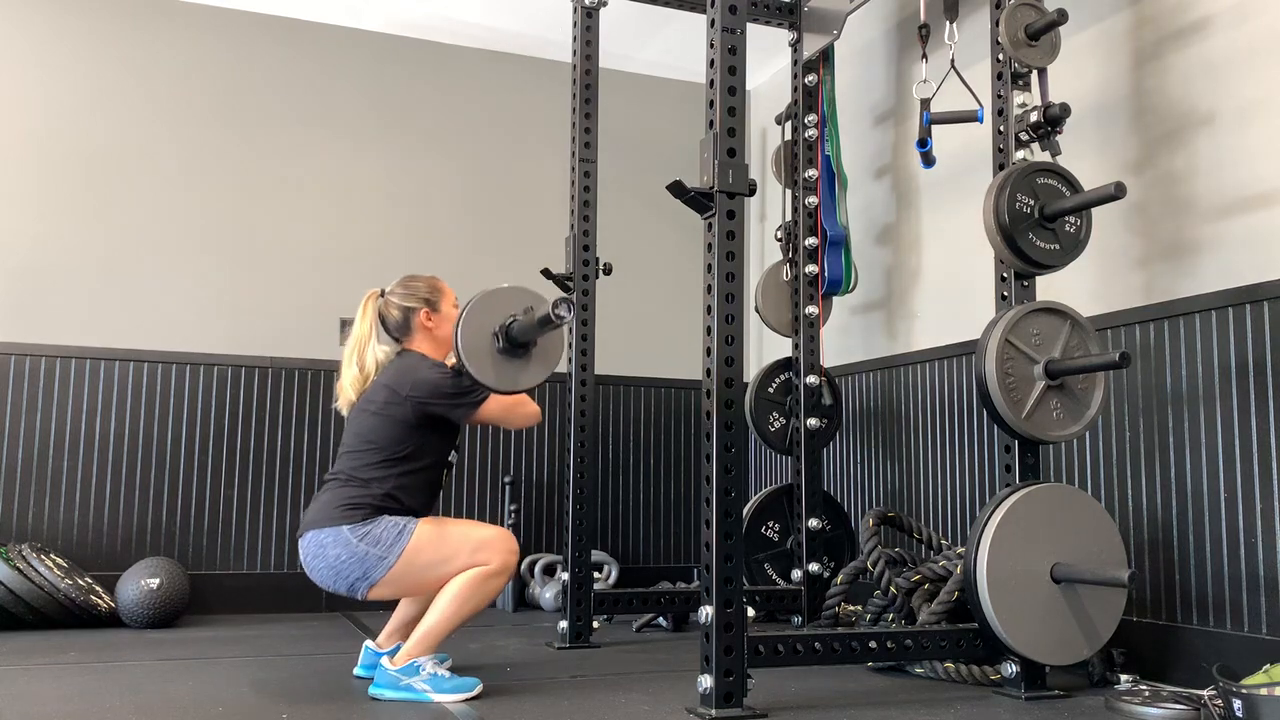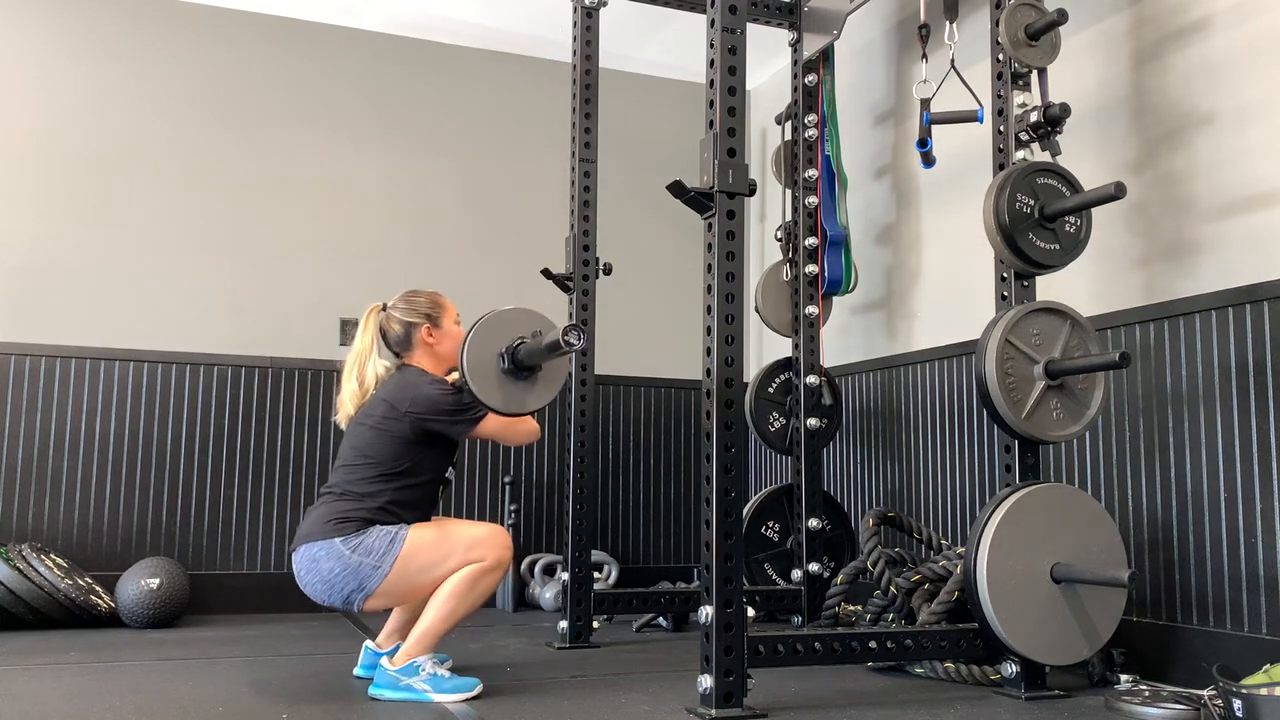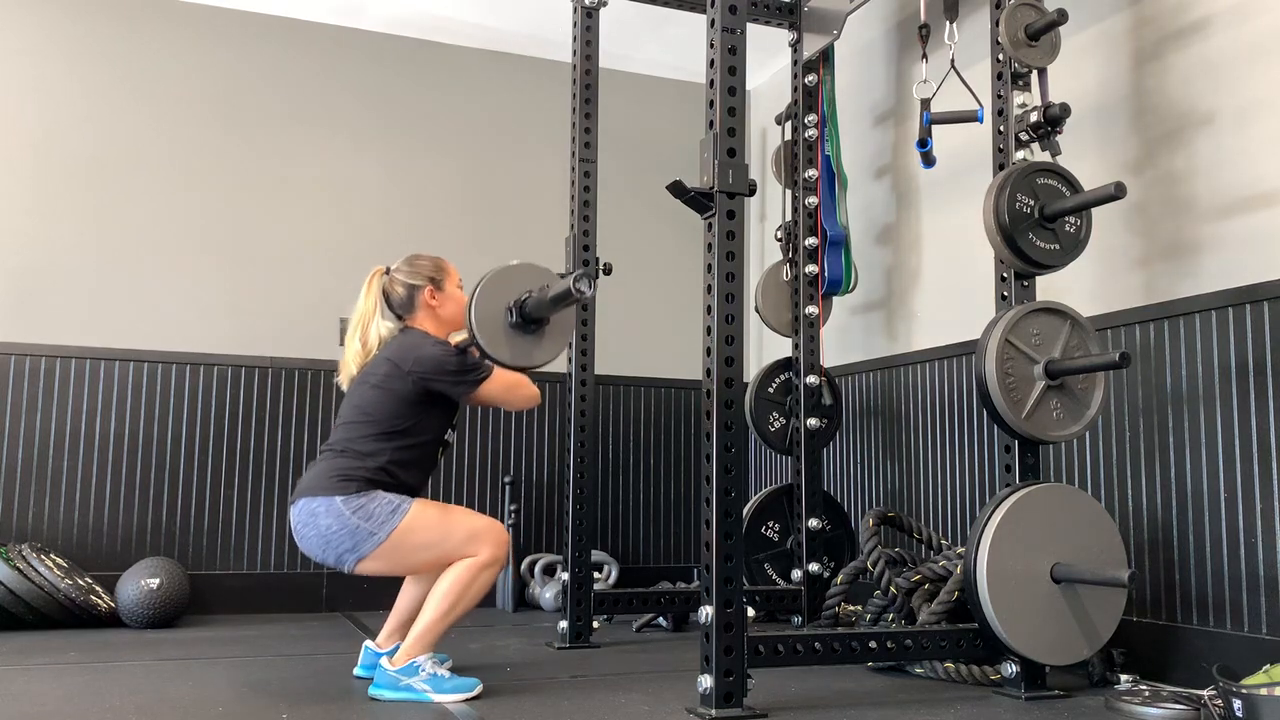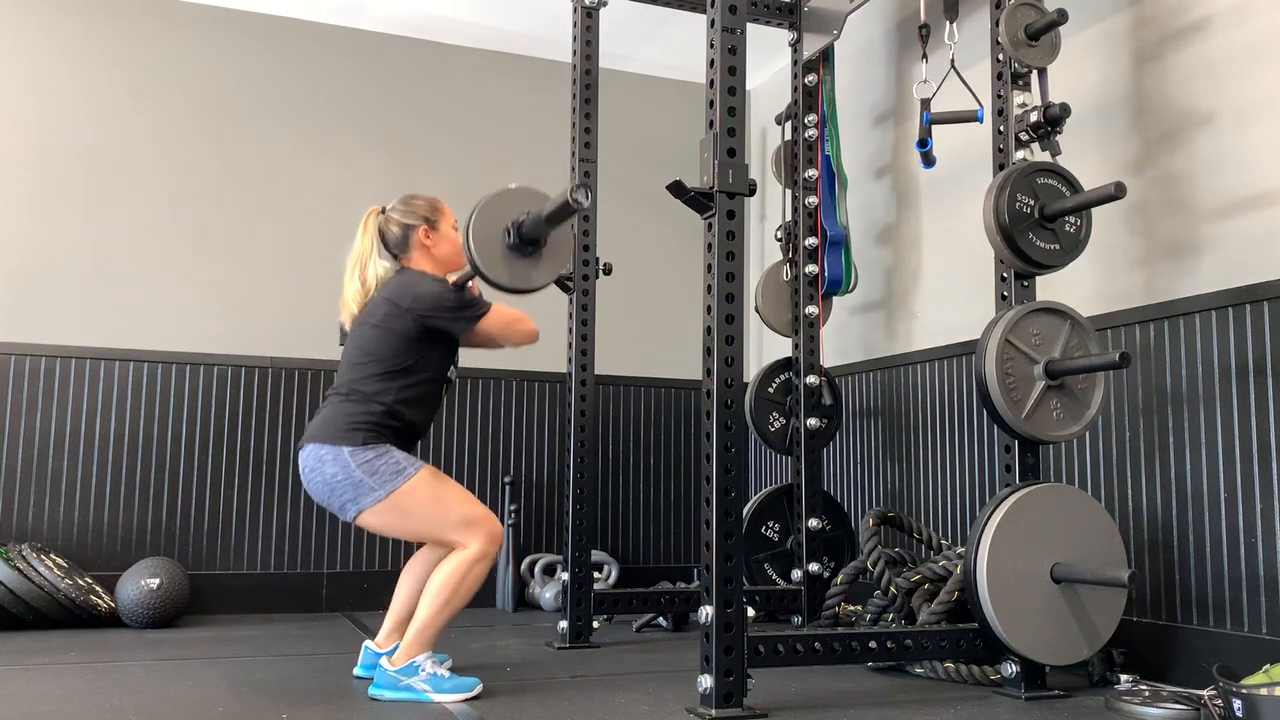
dt=0.3s
person 1, frame 1
left shoulder: (405, 374)
right shoulder: (426, 378)
right elbow: (526, 412)
left wrist: (471, 373)
left hip: (337, 539)
right hip: (347, 540)
left knee: (466, 549)
right knee: (498, 551)
left ankle: (385, 648)
right ankle: (405, 666)
person 1, frame 2
left shoulder: (404, 389)
right shoulder: (426, 395)
right elbow: (525, 431)
left wrist: (473, 388)
left hip: (332, 551)
right hip: (341, 554)
left knee: (462, 551)
right knee: (493, 546)
left ankle: (386, 648)
right ankle: (405, 666)
person 1, frame 3
left shoulder: (408, 352)
right shoulder: (429, 355)
right elbow: (524, 396)
left wrist: (472, 358)
right wrist: (481, 358)
left hip: (328, 507)
right hip: (341, 508)
left knee: (456, 544)
right knee: (489, 542)
left ankle: (384, 649)
right ankle: (405, 667)
person 1, frame 4
left shoulder: (406, 295)
right shoulder: (426, 293)
left elbow: (489, 333)
right elbow: (523, 331)
left wrist: (469, 299)
right wrist: (477, 297)
left hip: (337, 455)
right hip: (350, 456)
left knee: (457, 534)
right knee: (482, 535)
left ankle: (384, 647)
right ankle: (404, 666)
